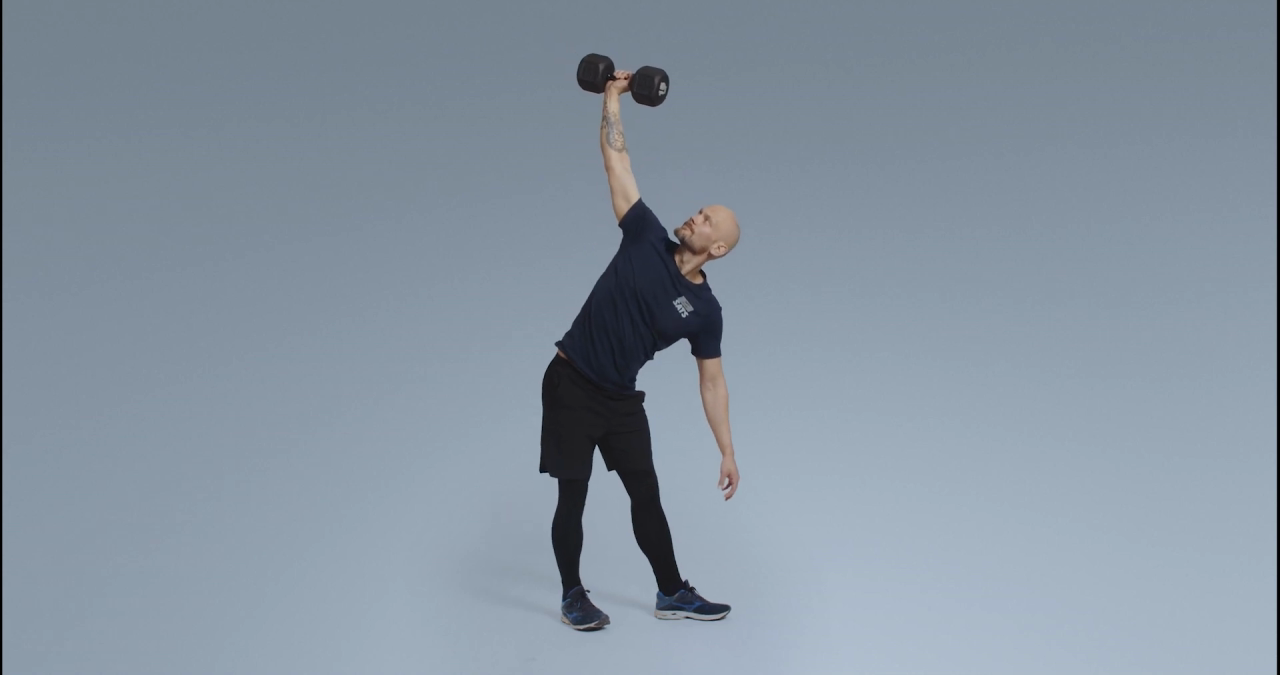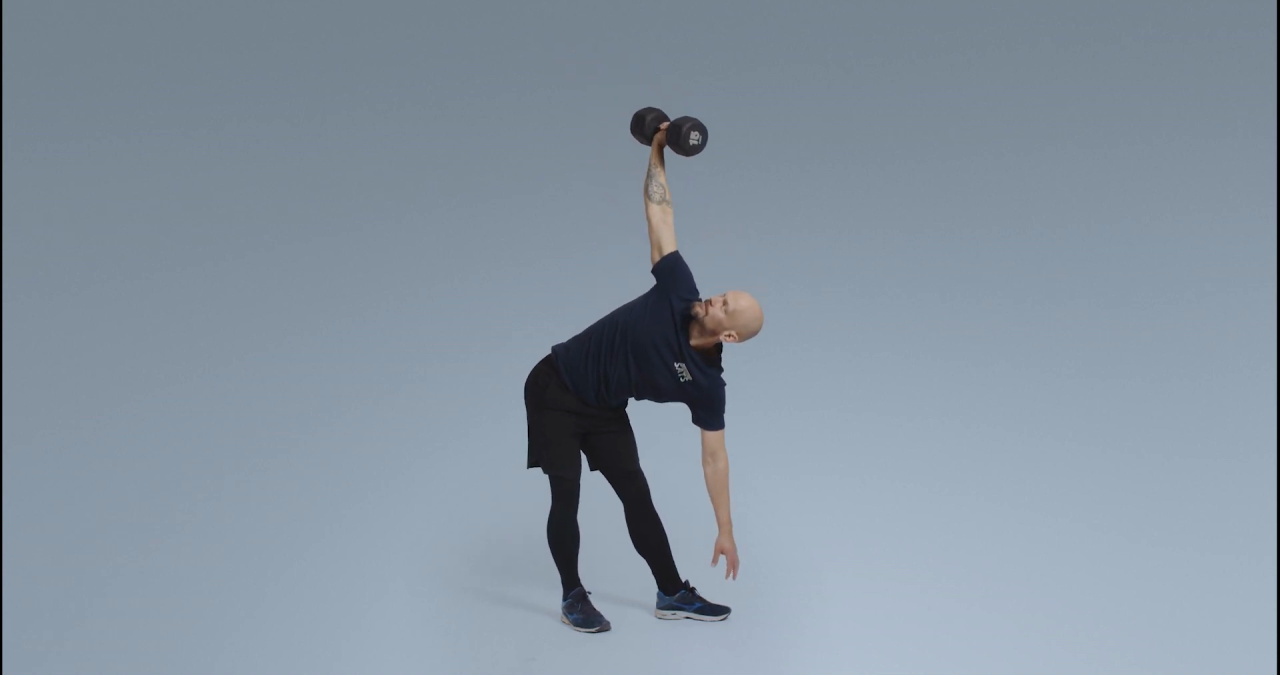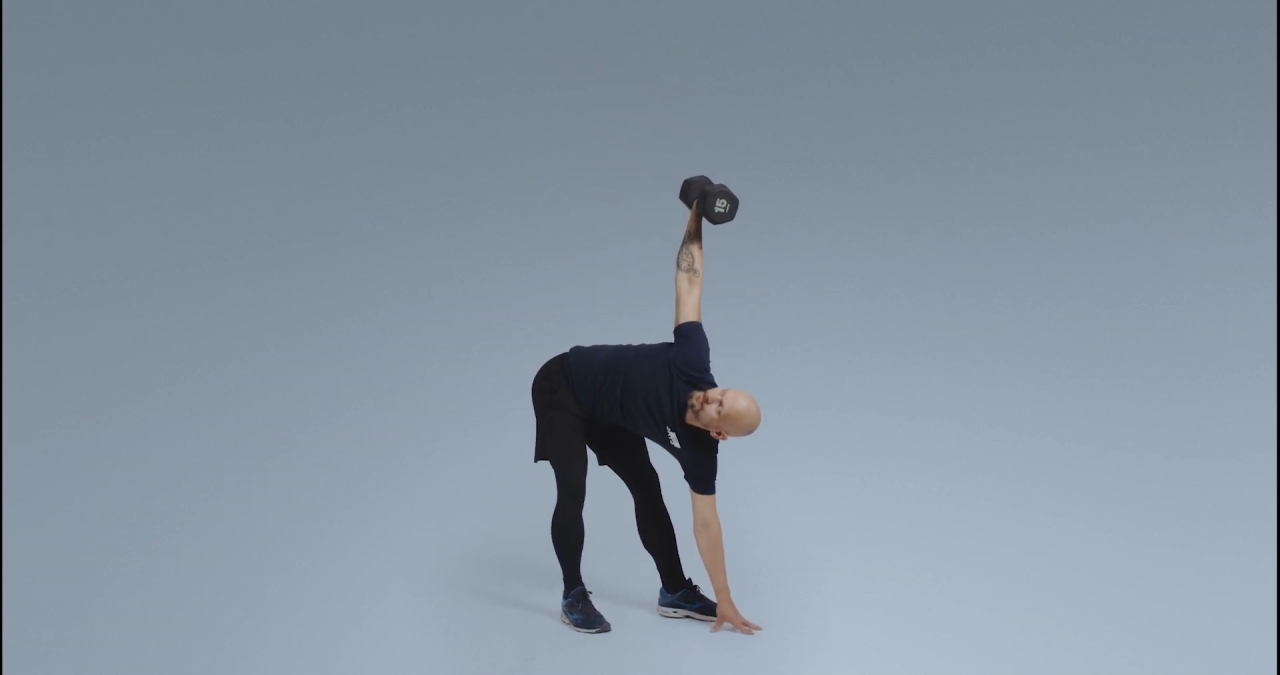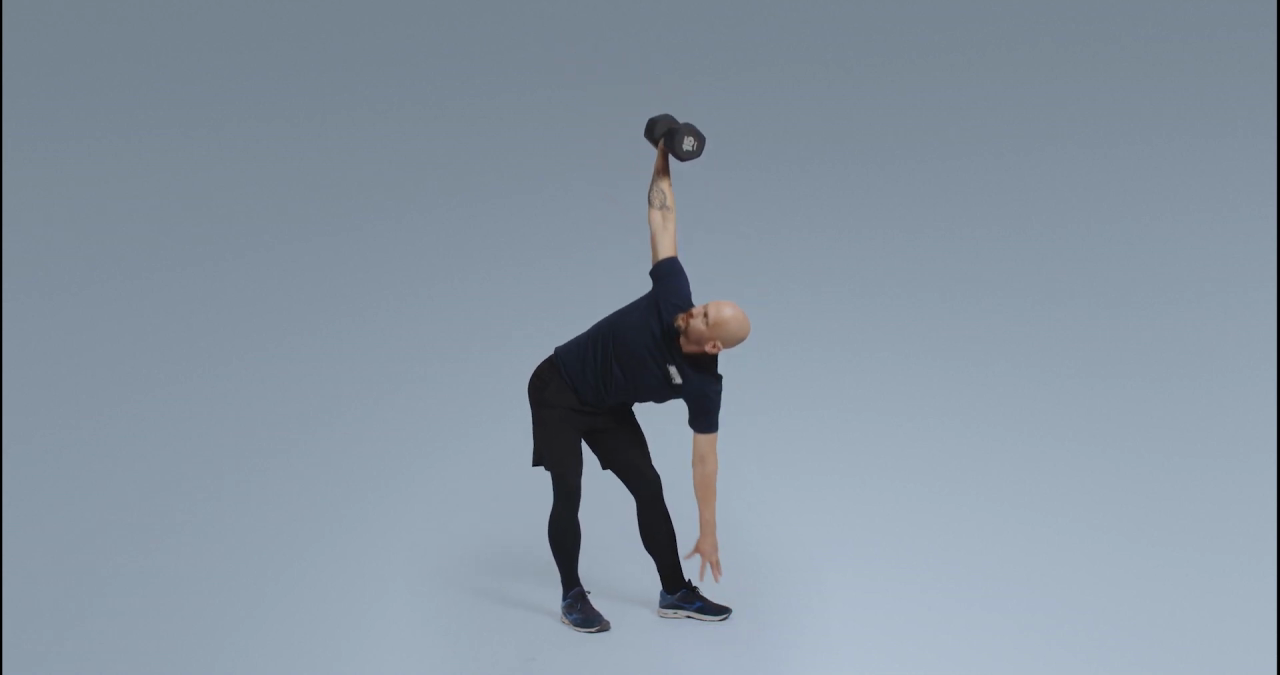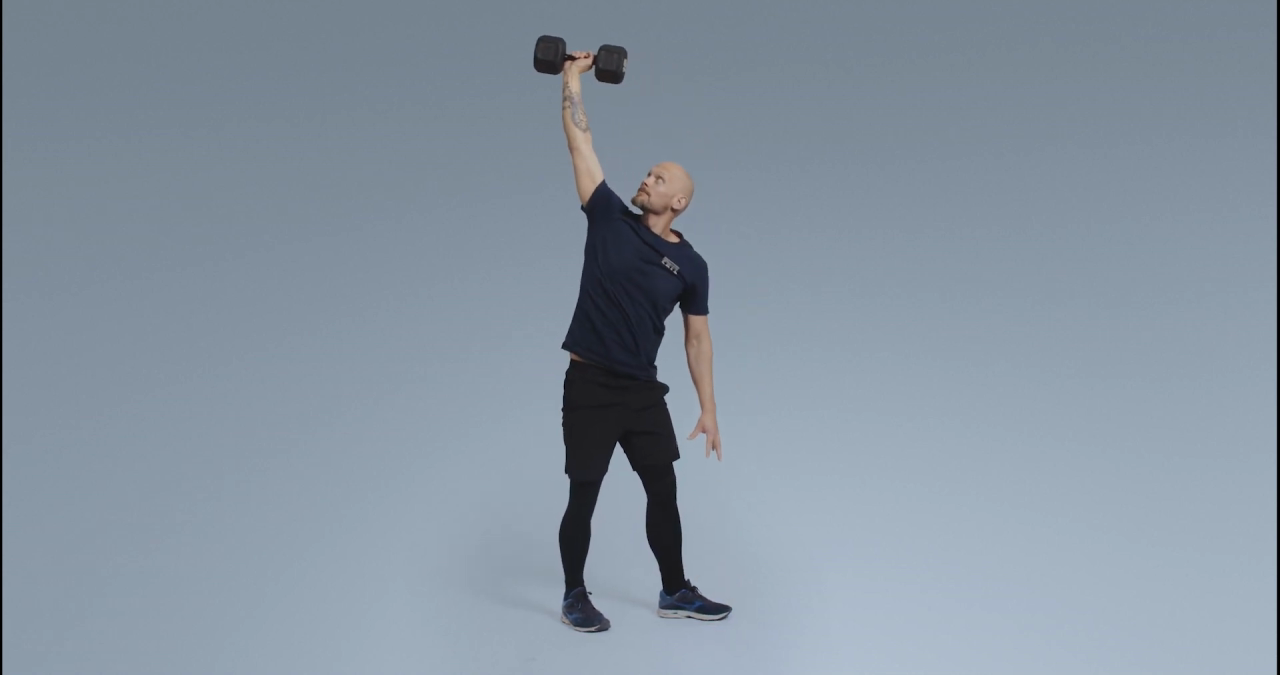
dt=1s
person 1, frame 1
left shoulder: (704, 310)
right shoulder: (645, 240)
left elbow: (712, 381)
right elbow: (616, 162)
left wrist: (727, 451)
right wrist: (612, 98)
left hip: (622, 398)
right hip: (572, 385)
left knee: (646, 494)
right knee: (574, 496)
left ankle: (671, 593)
right ankle: (573, 597)
person 1, frame 2
left shoulder: (706, 383)
right shoulder: (678, 292)
left elbow: (714, 456)
right elbow: (660, 213)
left wrist: (725, 531)
right wrist: (657, 152)
left hip: (603, 409)
right hip: (555, 388)
left knee: (636, 493)
right knee: (567, 496)
left ankle: (672, 593)
right ankle: (572, 597)
person 1, frame 3
left shoulder: (699, 450)
right shoulder: (692, 364)
left elbow: (706, 522)
right elbow: (689, 280)
left wrist: (725, 600)
right wrist: (696, 220)
left hip: (605, 414)
right hip: (562, 388)
left knee: (647, 486)
right knee: (573, 490)
left ankle: (674, 590)
right ankle: (574, 596)
person 1, frame 4
left shoulder: (703, 385)
right shoulder: (673, 301)
left elbow: (704, 459)
right elbow: (661, 220)
left wrist: (708, 533)
right wrist: (663, 159)
left hip: (607, 407)
right hip: (557, 388)
left knee: (648, 488)
right knee: (568, 492)
left ankle: (674, 591)
right ankle: (572, 597)
person 1, frame 5
left shoulder: (690, 265)
right shoulder: (610, 218)
left elbow: (697, 337)
right elbow: (579, 141)
left wrist: (708, 409)
right wrist: (572, 78)
left hip: (643, 390)
right hip: (590, 385)
left knee: (663, 490)
right knee: (583, 496)
left ankle: (674, 591)
right ankle: (574, 596)
